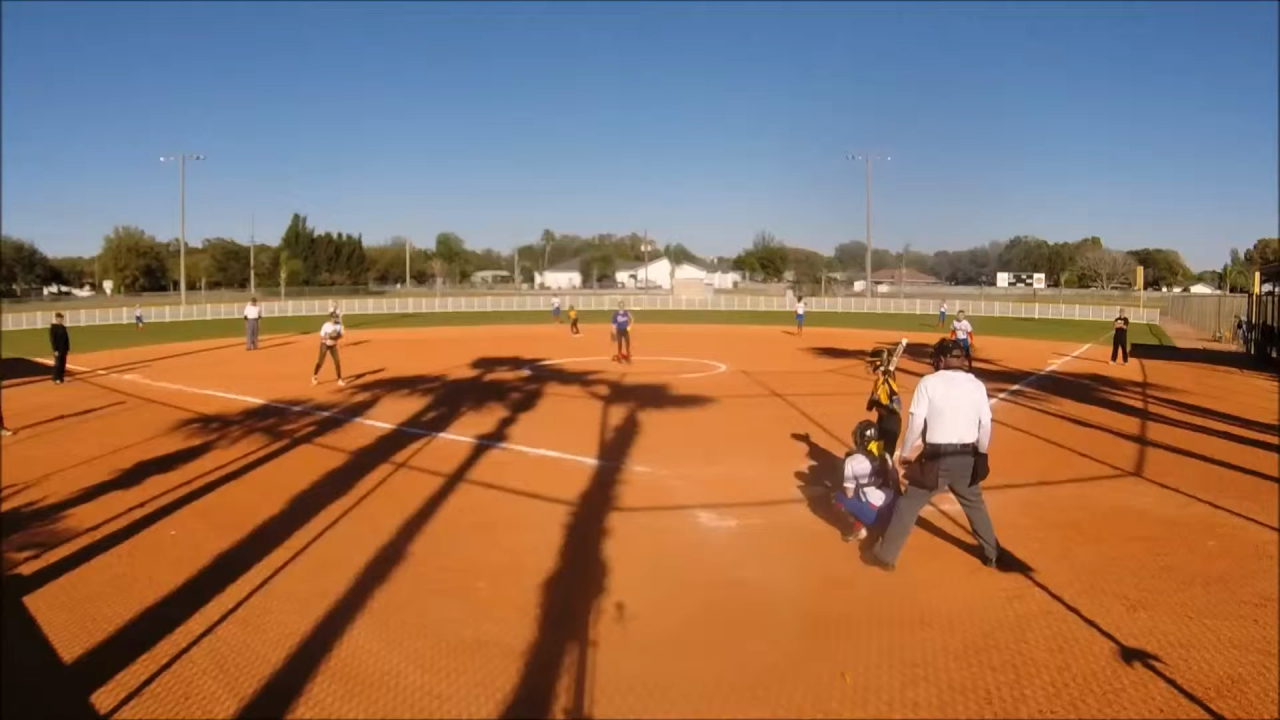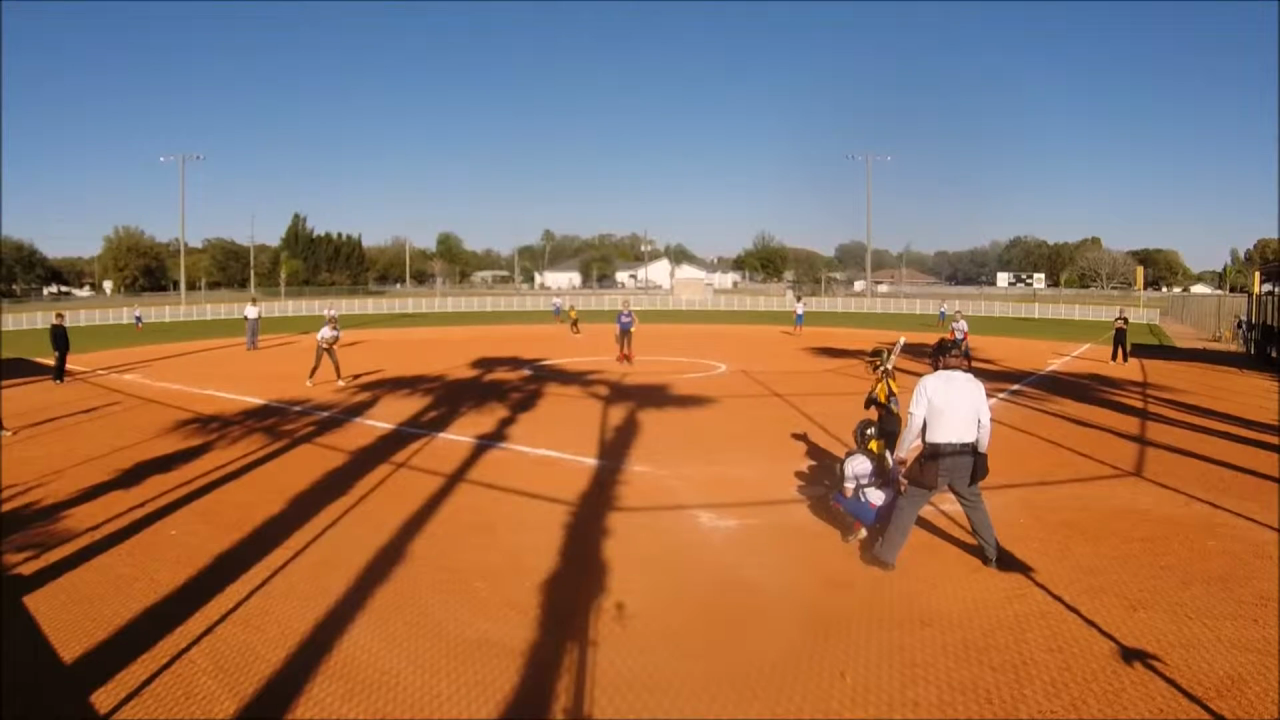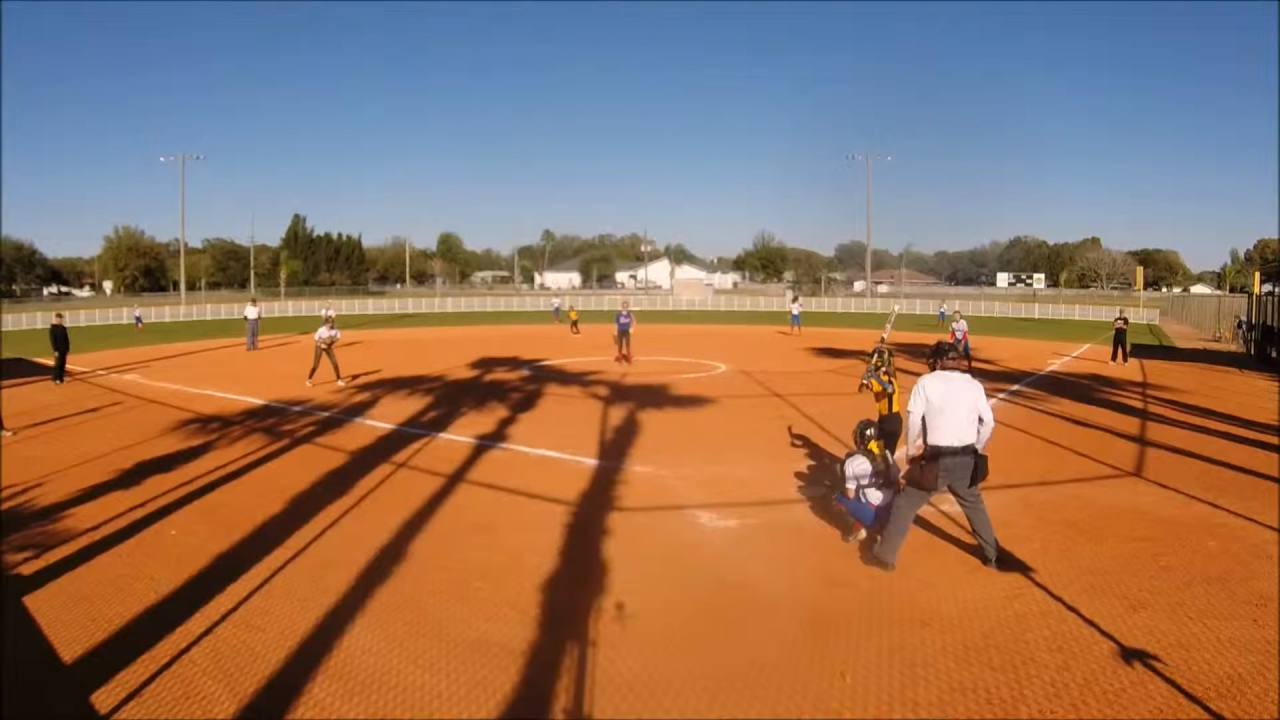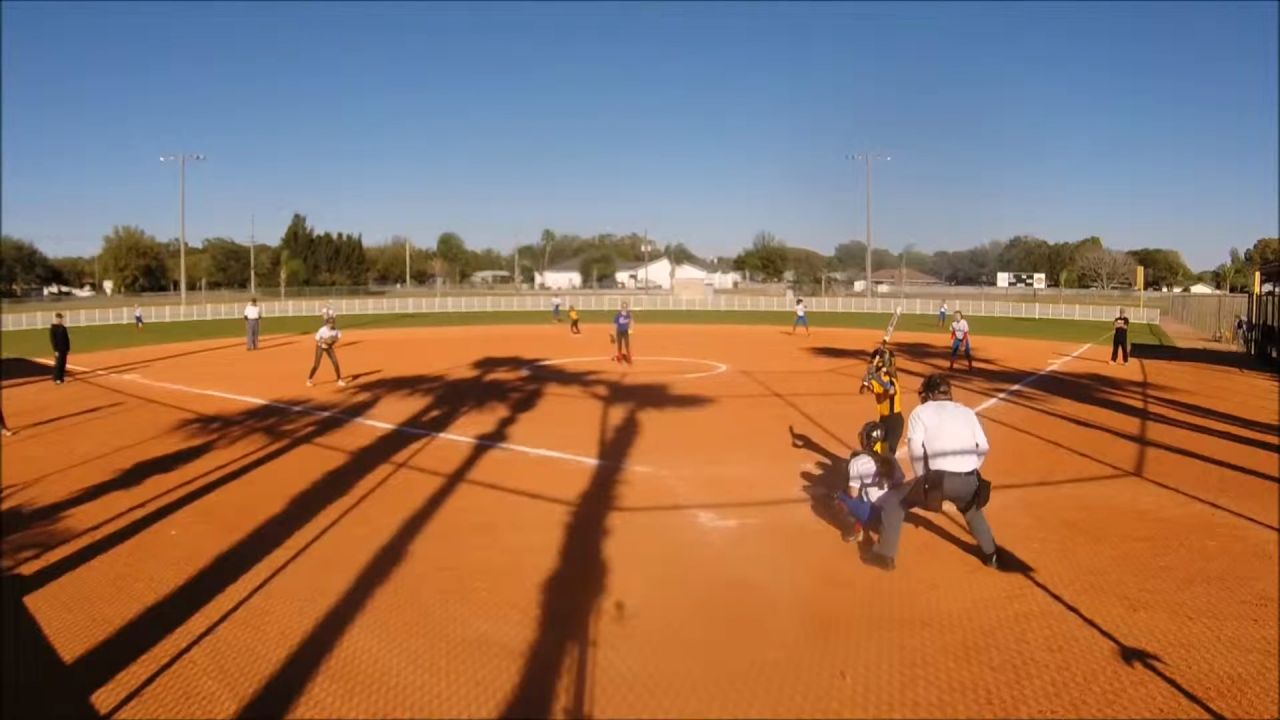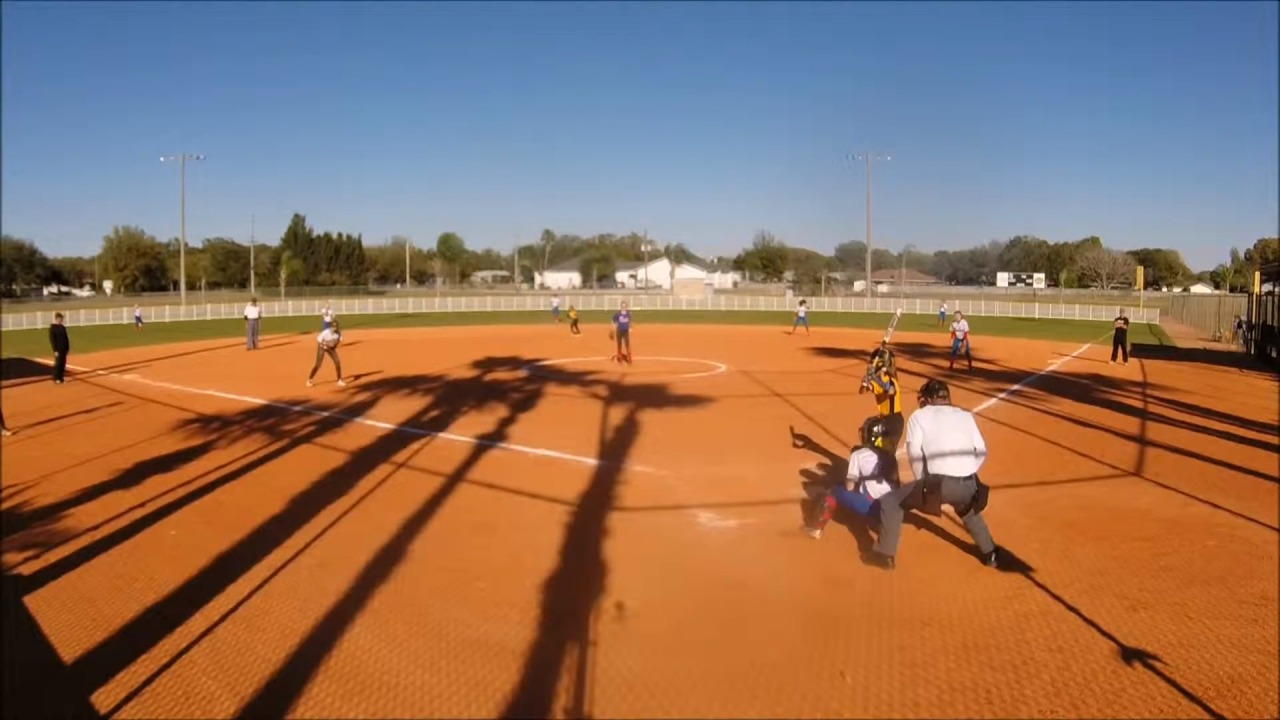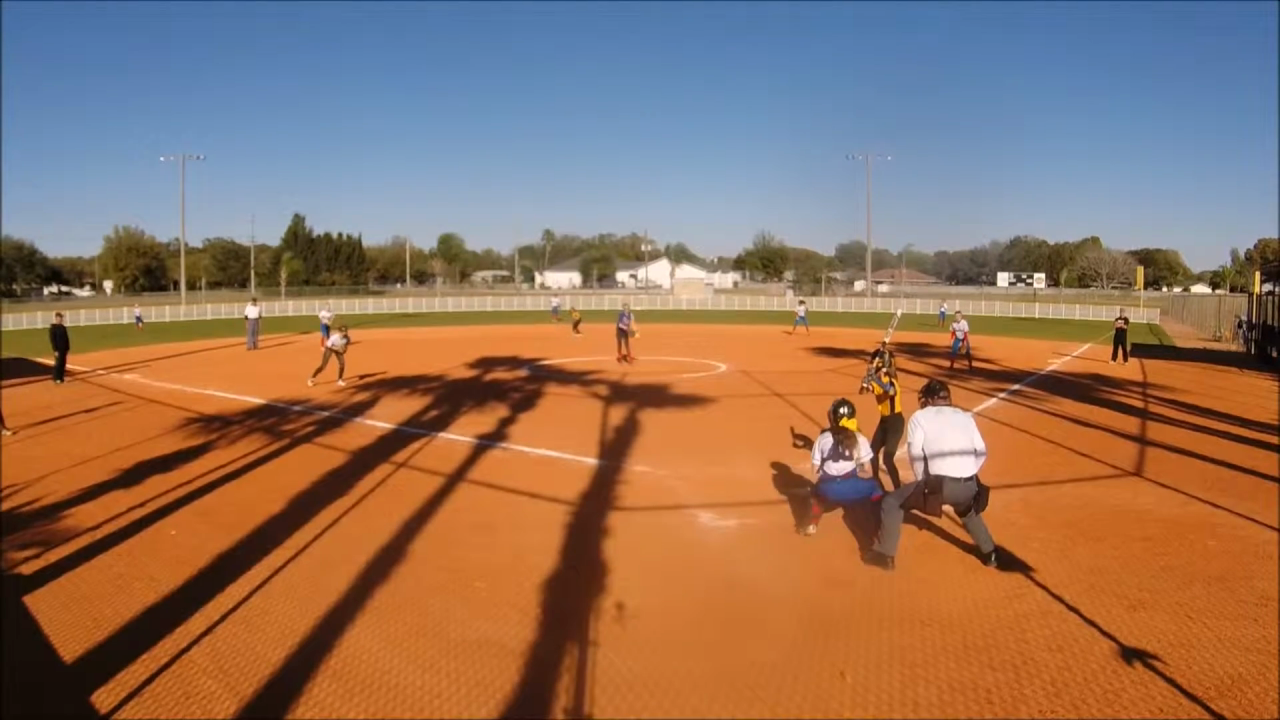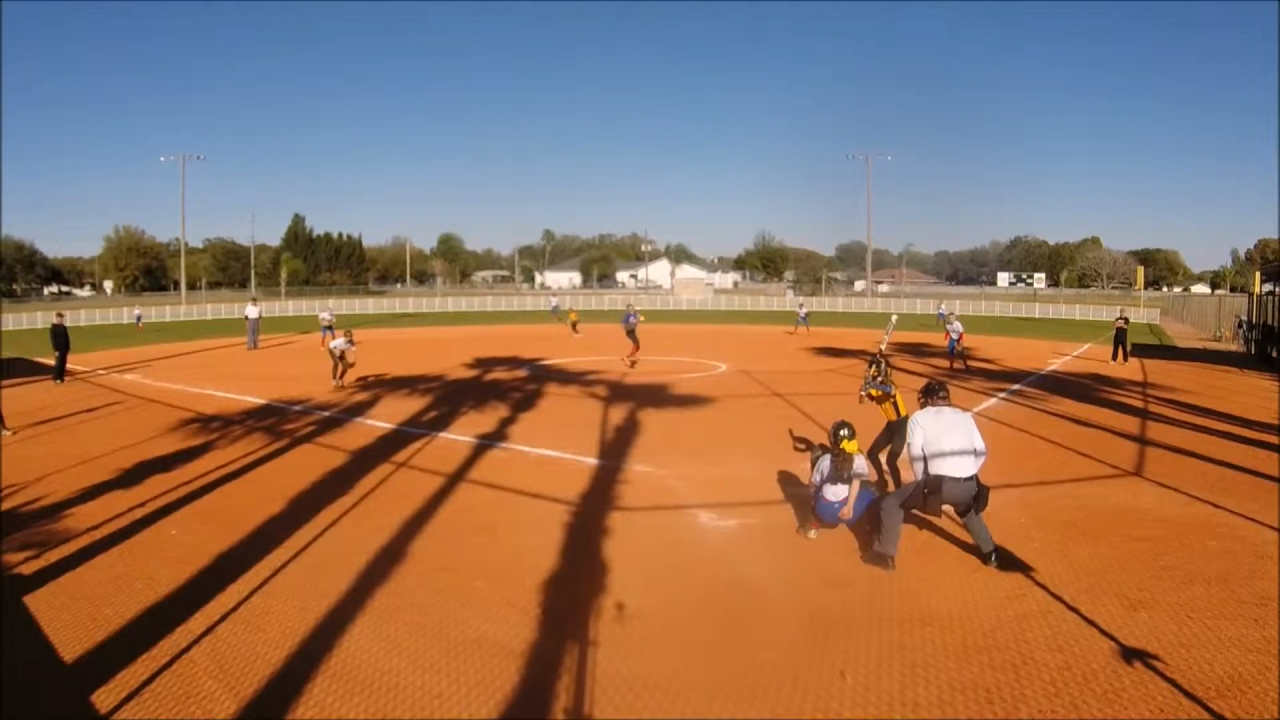
dt=0.5s
person 1, frame 1
left shoulder: (929, 382)
right shoulder: (977, 385)
left elbow: (916, 422)
right elbow: (986, 425)
left wrist: (904, 452)
right wrist: (980, 455)
left hip: (936, 456)
right hip: (966, 457)
left knee: (908, 505)
right knee: (975, 504)
left ankle: (885, 556)
right ankle: (993, 554)
person 1, frame 2
left shoulder: (928, 382)
right shoulder: (976, 385)
left elbow: (914, 422)
right elbow: (985, 424)
left wrist: (900, 452)
right wrist: (979, 455)
left hip: (936, 455)
right hip: (966, 456)
left knee: (907, 504)
right knee: (974, 504)
left ankle: (884, 556)
right ankle: (993, 554)
person 1, frame 3
left shoulder: (926, 381)
right shoulder: (974, 385)
left elbow: (913, 419)
right elbow: (988, 422)
left wrist: (911, 449)
right wrist: (974, 449)
left hip: (936, 457)
right hip: (966, 458)
left knee: (905, 503)
right knee: (974, 504)
left ankle: (884, 556)
right ankle: (992, 555)
person 1, frame 4
left shoulder: (921, 411)
right shoulder: (967, 412)
left elbow: (915, 448)
right elbow: (983, 448)
left wrist: (923, 478)
left hip: (940, 479)
right hip: (969, 481)
left knee: (891, 501)
right knee: (971, 507)
left ankle: (884, 555)
right ankle: (991, 555)
person 1, frame 5
left shoulder: (919, 416)
right shoulder: (965, 416)
left elbow: (914, 452)
right elbow: (981, 451)
left wrist: (922, 481)
left hip: (939, 483)
right hip: (968, 485)
left knee: (890, 502)
right knee: (968, 510)
left ankle: (884, 554)
right ankle: (989, 554)
person 1, frame 6
left shoulder: (920, 416)
right shoulder: (966, 417)
left elbow: (915, 452)
right elbow: (981, 452)
left wrist: (923, 481)
left hip: (939, 484)
right hip: (969, 486)
left knee: (891, 502)
right knee: (968, 510)
left ankle: (884, 555)
right ankle: (989, 554)
person 1, frame 7
left shoulder: (919, 417)
right shoulder: (965, 417)
left elbow: (915, 453)
right elbow: (981, 451)
left wrist: (923, 482)
left hip: (939, 484)
right hip: (968, 486)
left knee: (891, 503)
right knee: (968, 510)
left ankle: (885, 554)
right ankle: (990, 553)
